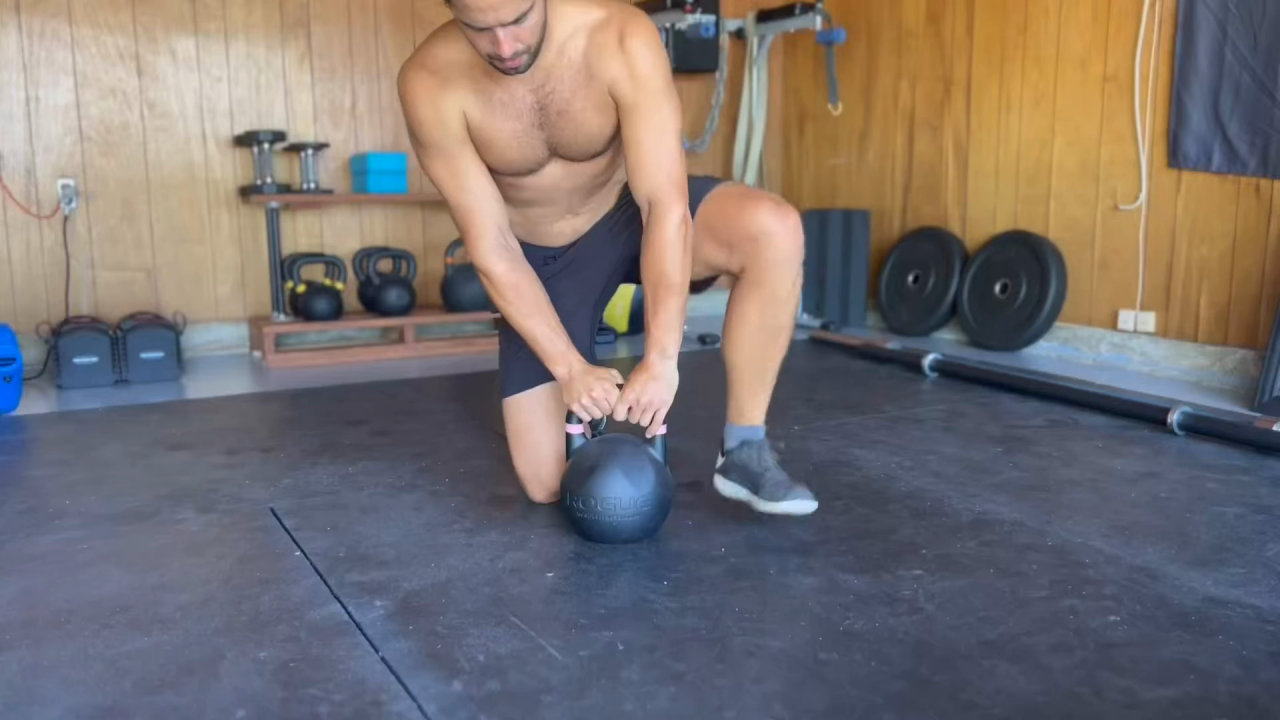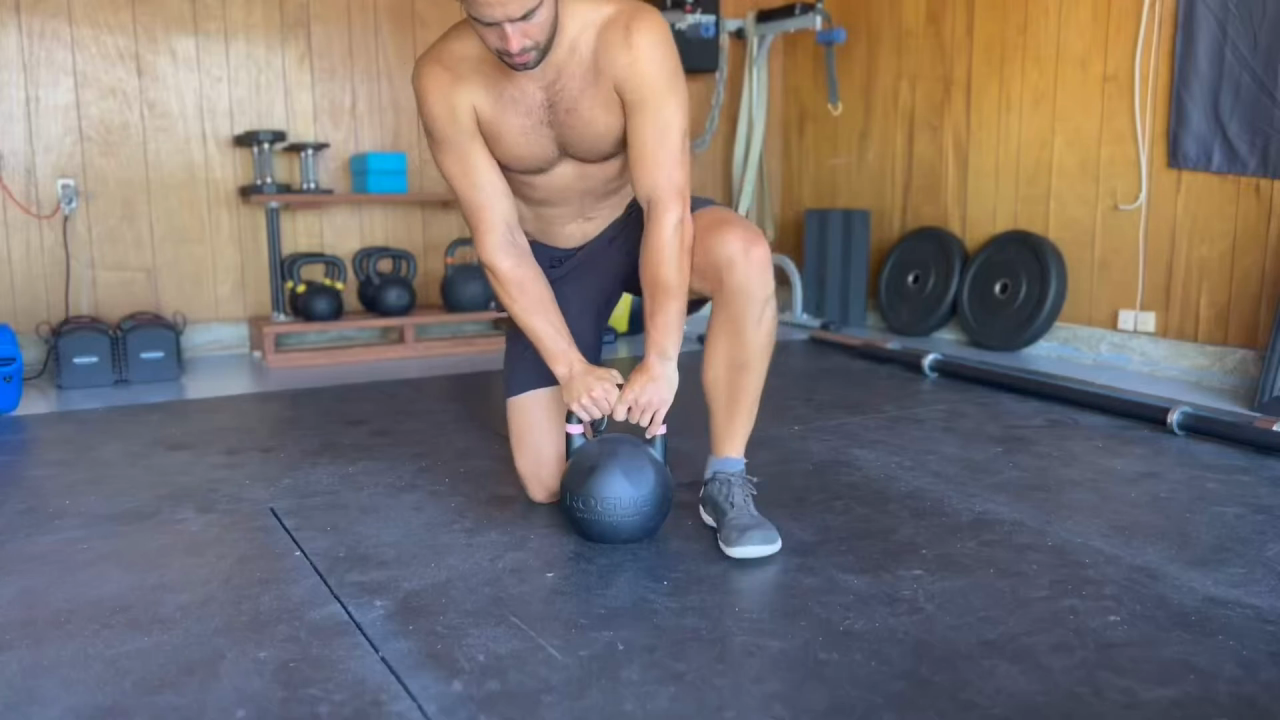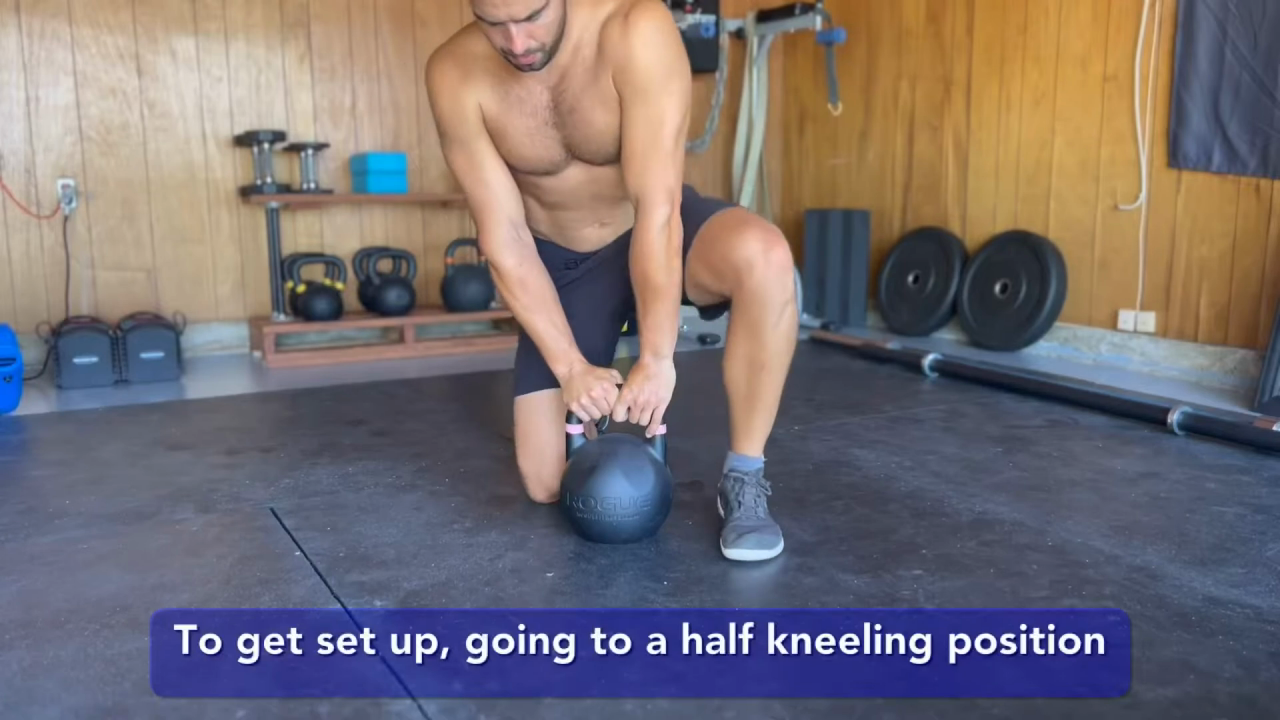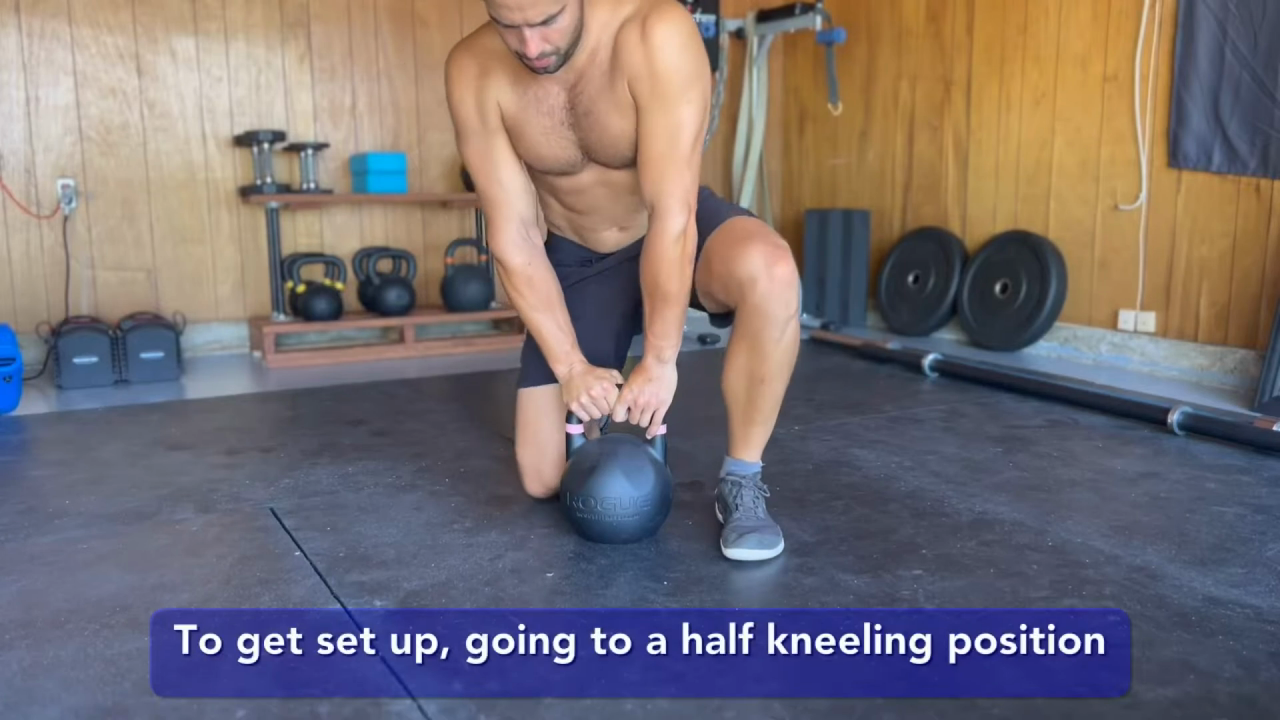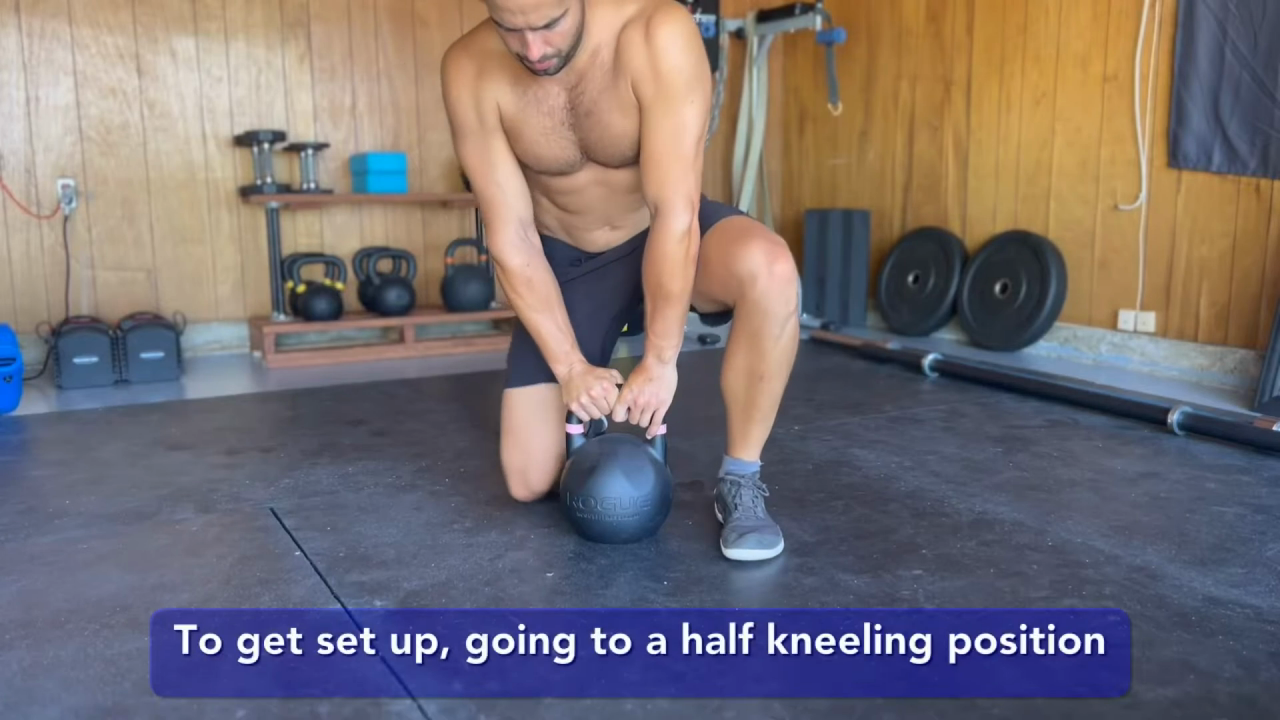
dt=0.2s
person 1, frame 1
right shoulder: (430, 82)
left elbow: (666, 207)
right elbow: (491, 248)
left wrist: (660, 359)
right wrist: (569, 369)
left hip: (629, 211)
right hip: (539, 259)
left knee: (774, 227)
right knee: (549, 484)
left ankle: (743, 447)
right ankle: (609, 413)
person 1, frame 2
right shoulder: (445, 77)
left elbow: (667, 206)
right elbow: (499, 243)
left wrist: (660, 360)
right wrist: (570, 369)
left hip: (638, 220)
right hip: (549, 258)
left knee: (741, 255)
right knee: (548, 485)
left ankle: (726, 481)
right ankle: (607, 422)
person 1, frame 3
right shoulder: (456, 75)
left elbow: (658, 205)
right elbow: (504, 240)
left wrist: (656, 359)
right wrist: (570, 367)
left hip: (659, 230)
right hip: (564, 262)
left knee: (764, 256)
right knee: (549, 484)
left ankle: (743, 477)
right ankle: (611, 420)
person 1, frame 4
right shoulder: (474, 71)
left elbow: (672, 214)
right elbow: (513, 237)
left wrist: (659, 361)
right wrist: (571, 367)
left hip: (677, 234)
right hip: (579, 260)
left knee: (769, 273)
right knee: (546, 480)
left ankle: (741, 481)
right ankle: (613, 423)
person 1, frame 5
right shoulder: (471, 71)
left elbow: (675, 213)
right elbow: (511, 237)
left wrist: (659, 361)
right wrist: (570, 367)
left hip: (672, 235)
right hip: (569, 260)
left knee: (769, 271)
right knee: (531, 481)
left ankle: (740, 480)
right ankle: (602, 424)
